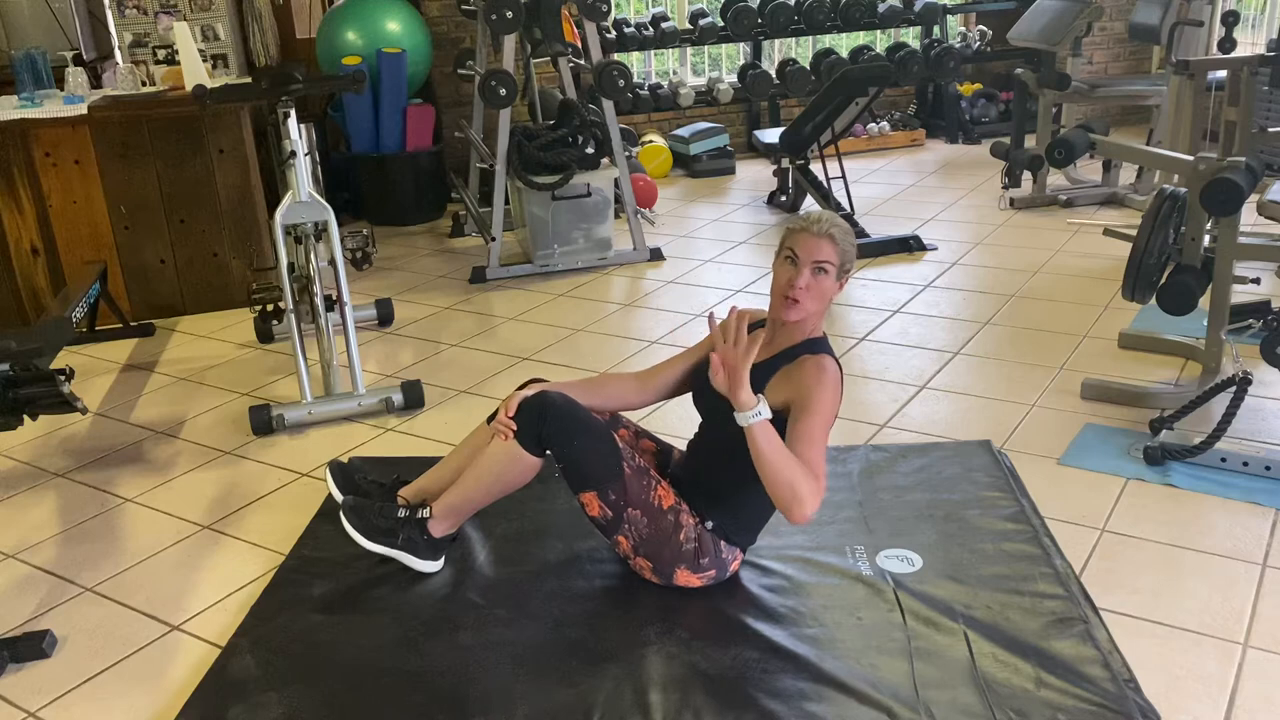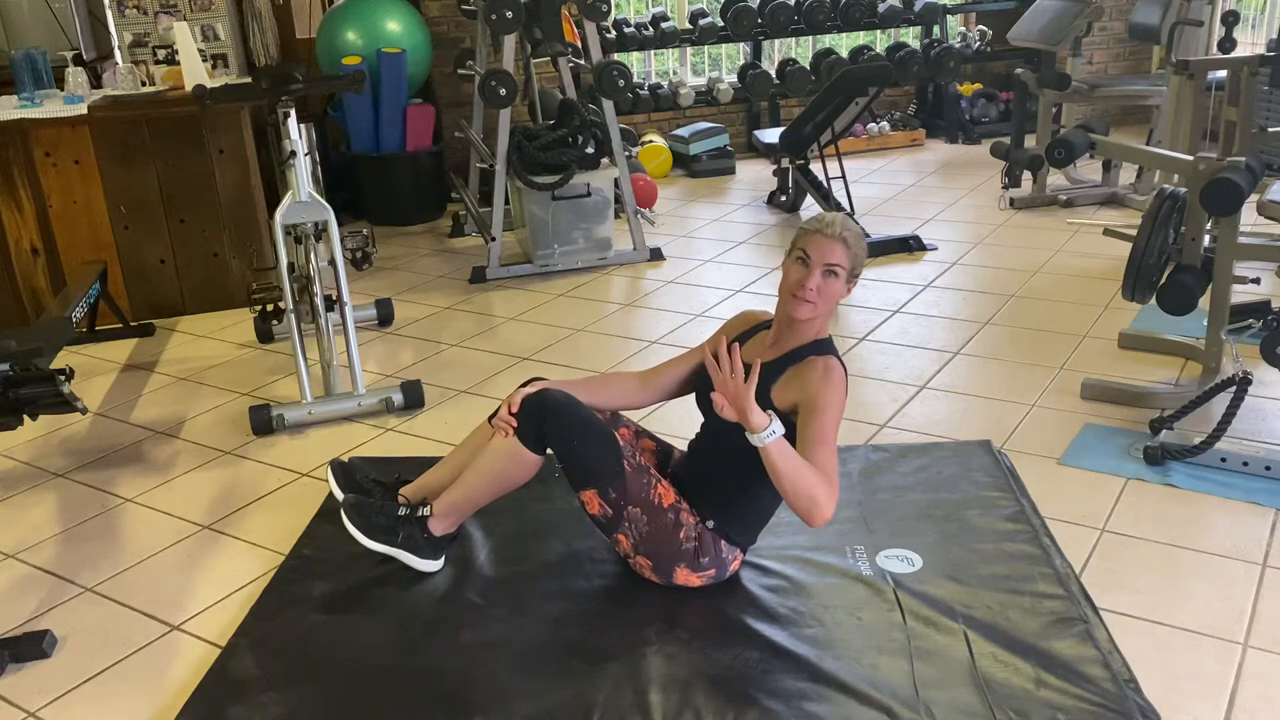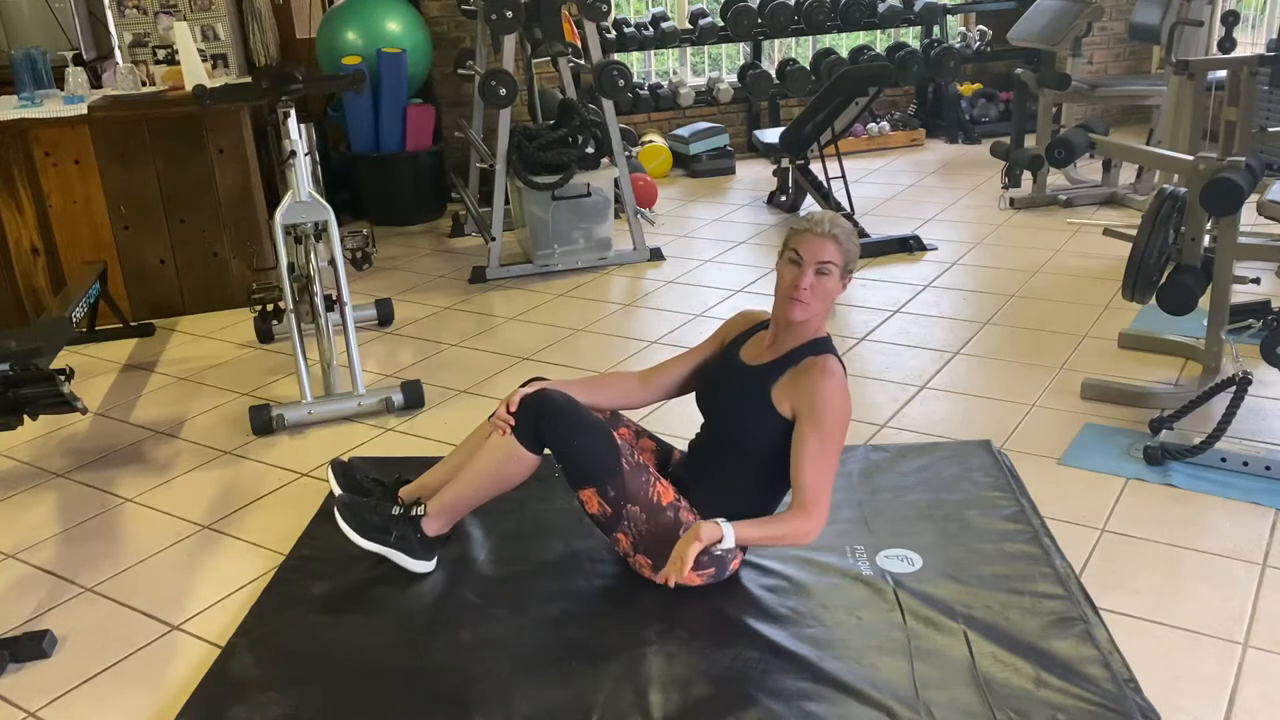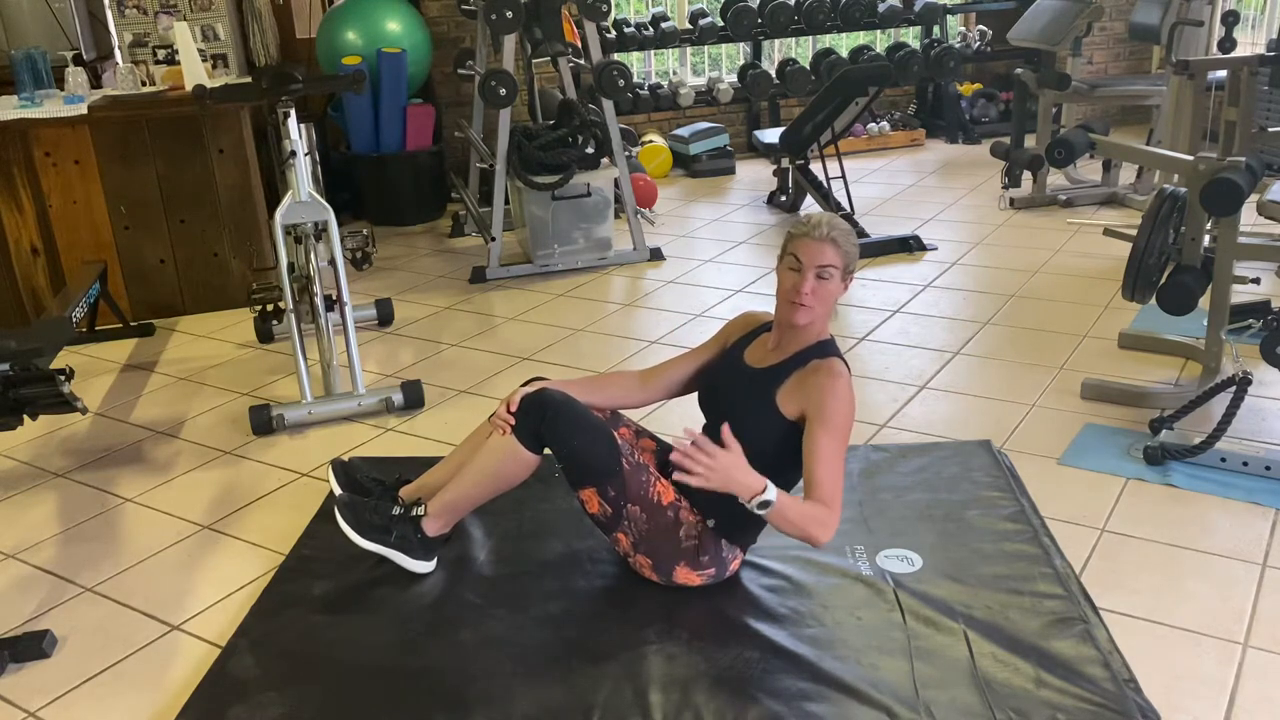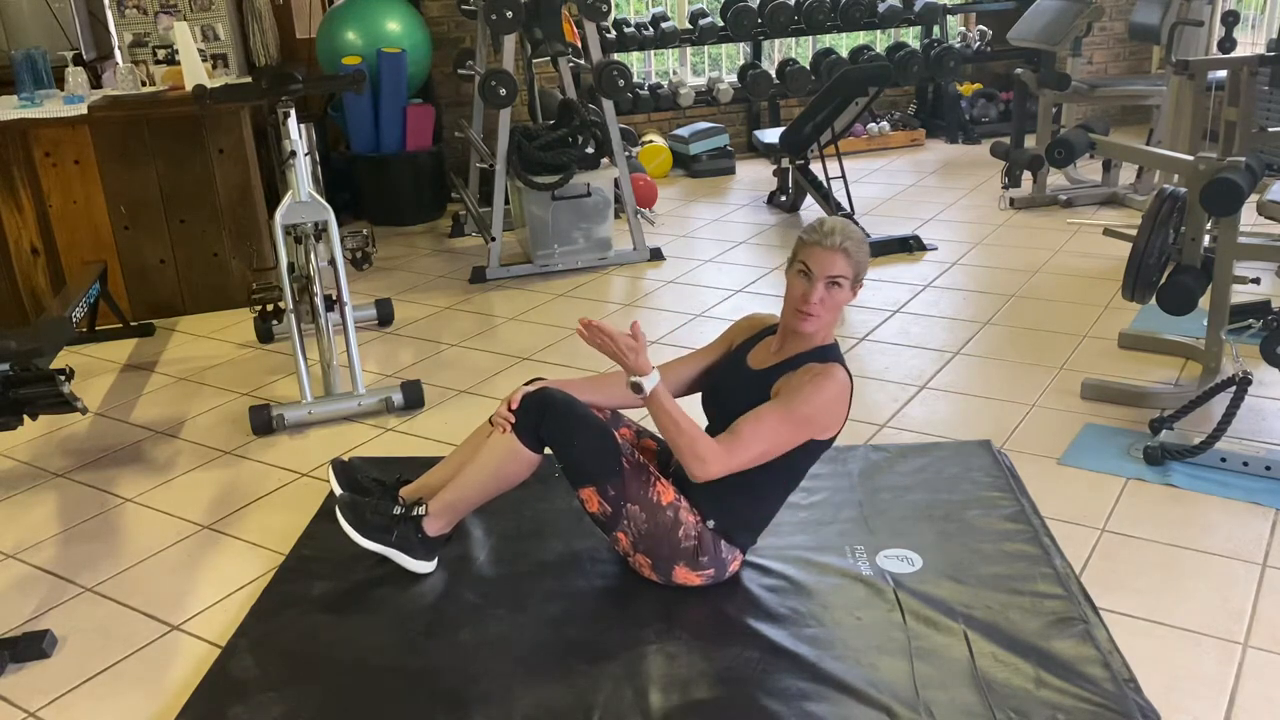
dt=1s
person 1, frame 1
left shoulder: (816, 373)
right shoulder: (749, 328)
left elbow: (801, 505)
right elbow: (643, 386)
left wrist: (745, 398)
right wrist: (543, 390)
left hip: (701, 546)
right hip: (682, 487)
left knee: (545, 418)
right knee: (536, 401)
left ankle: (427, 533)
right ankle: (405, 500)
person 1, frame 2
left shoulder: (820, 374)
right shoulder: (750, 326)
left elbow: (819, 506)
right elbow: (647, 385)
left wrist: (757, 421)
right wrist: (546, 387)
left hip: (700, 546)
right hip: (683, 485)
left knee: (546, 413)
right knee: (538, 398)
left ankle: (427, 531)
right ankle: (406, 499)
person 1, frame 3
left shoulder: (820, 379)
right shoulder: (749, 327)
left elbow: (807, 521)
right elbow: (646, 384)
left wrist: (715, 533)
right wrist: (547, 388)
left hip: (697, 547)
right hip: (684, 486)
left knee: (545, 414)
right knee: (538, 399)
left ankle: (420, 531)
right ankle: (405, 499)
person 1, frame 4
left shoulder: (826, 381)
right shoulder: (751, 328)
left elbow: (821, 525)
right elbow: (647, 384)
left wrist: (749, 488)
right wrist: (546, 387)
left hip: (699, 546)
right hip: (681, 491)
left knee: (545, 414)
right knee: (538, 399)
left ankle: (421, 531)
right ankle: (405, 498)
person 1, frame 5
left shoulder: (825, 384)
right shoulder: (757, 330)
left elbow: (708, 461)
right elbow: (655, 386)
left wrist: (641, 376)
right wrist: (547, 385)
left hip: (698, 546)
right hip: (680, 489)
left knee: (544, 412)
right knee: (539, 398)
left ankle: (422, 530)
right ankle: (405, 499)
